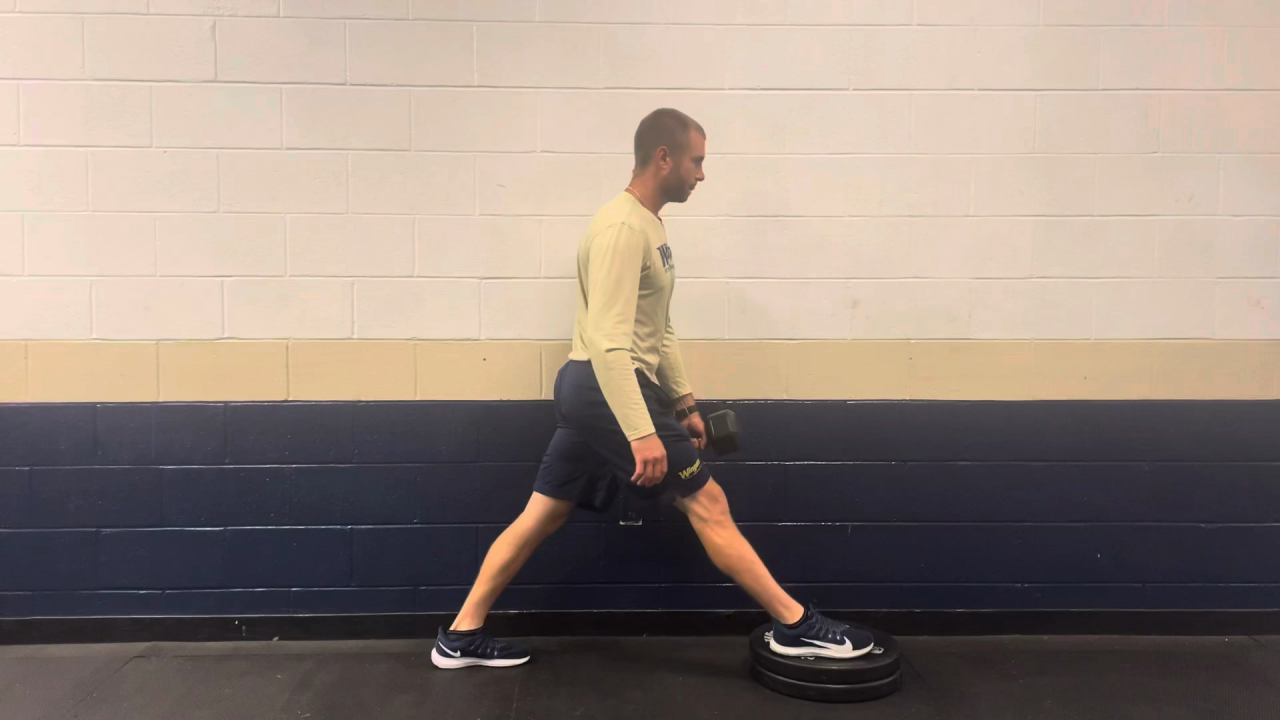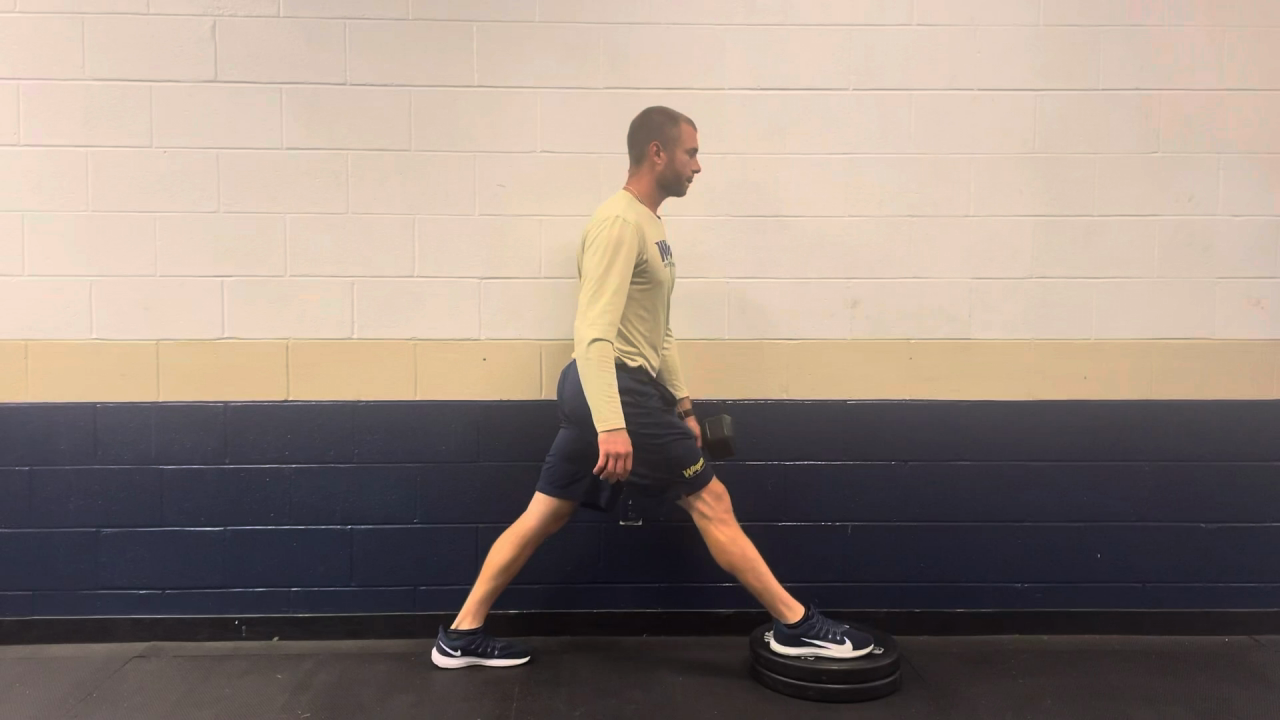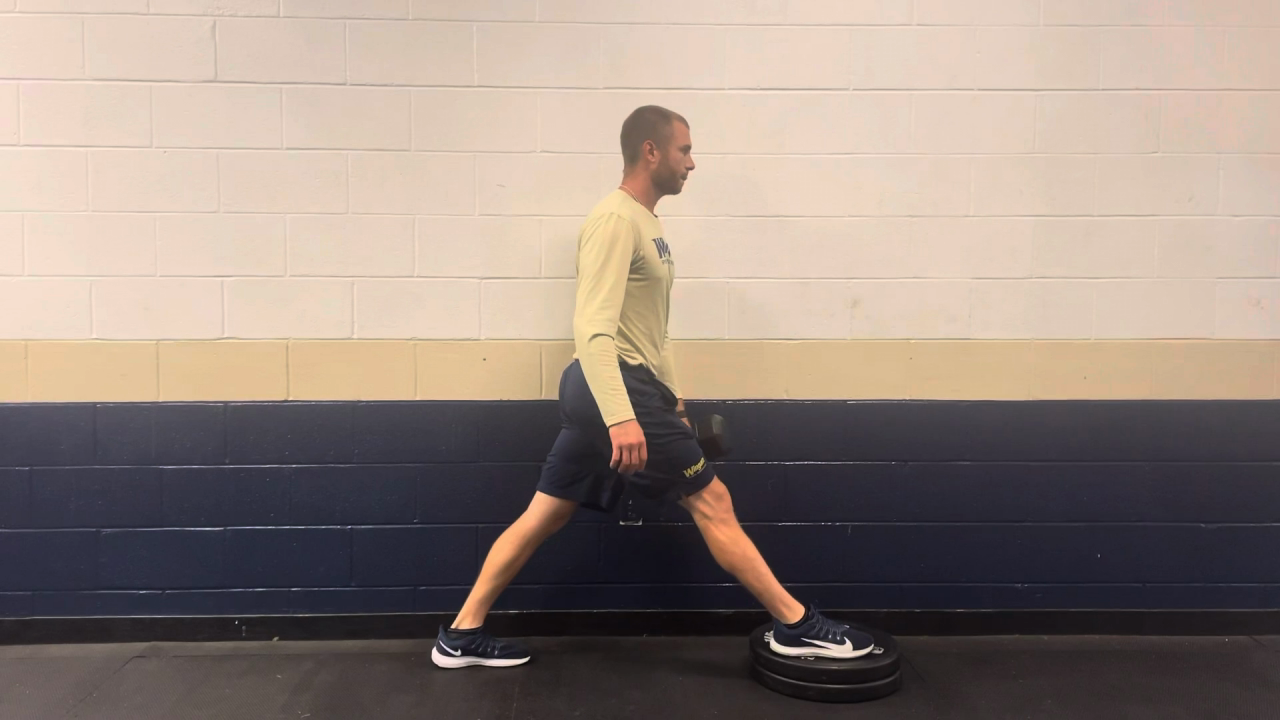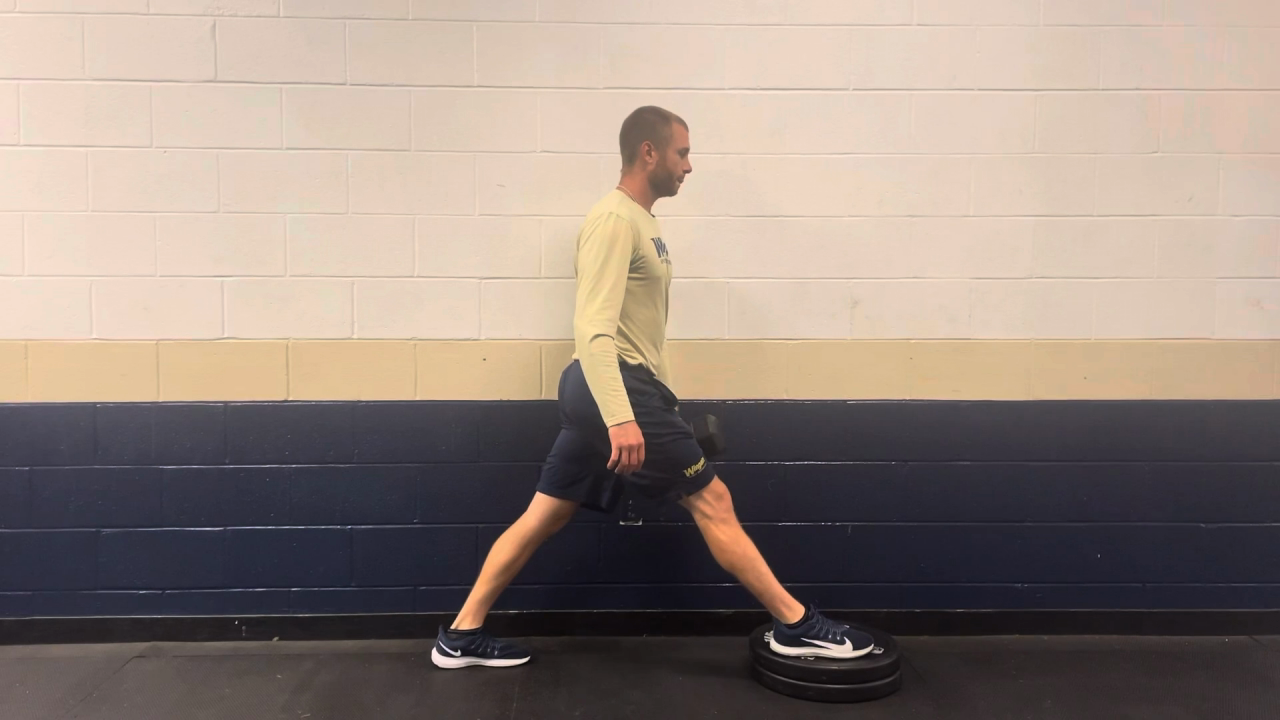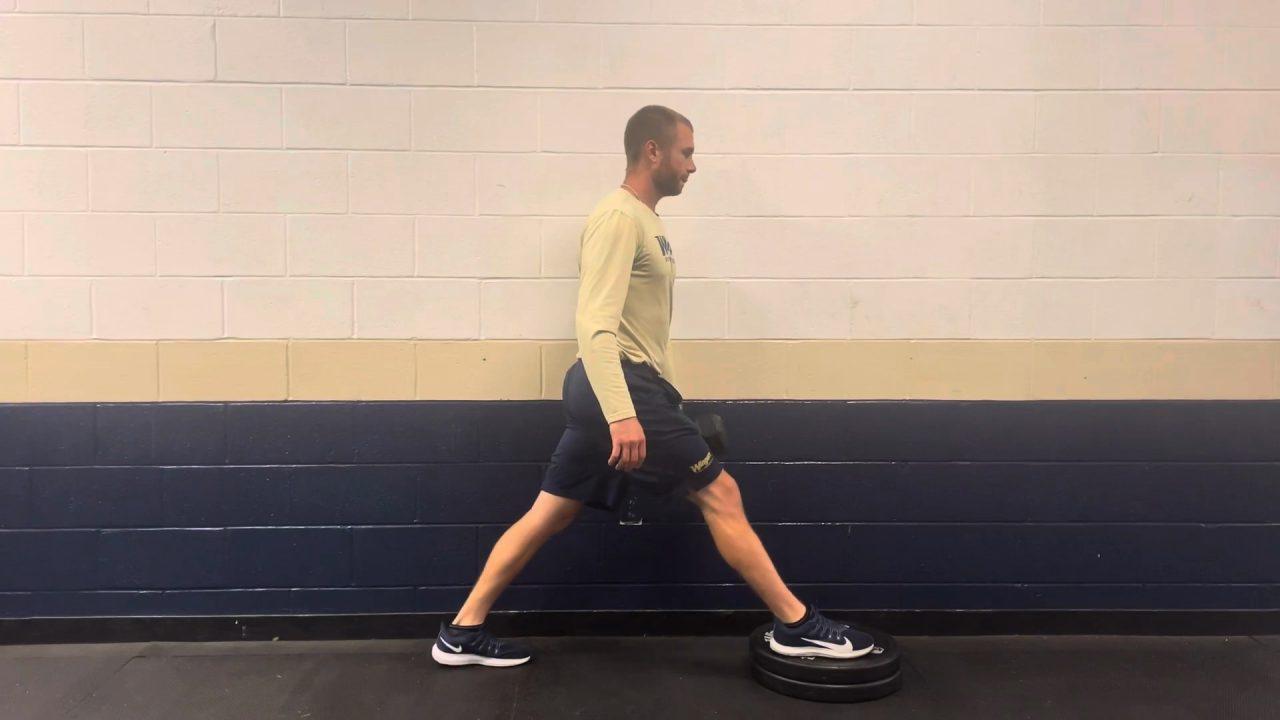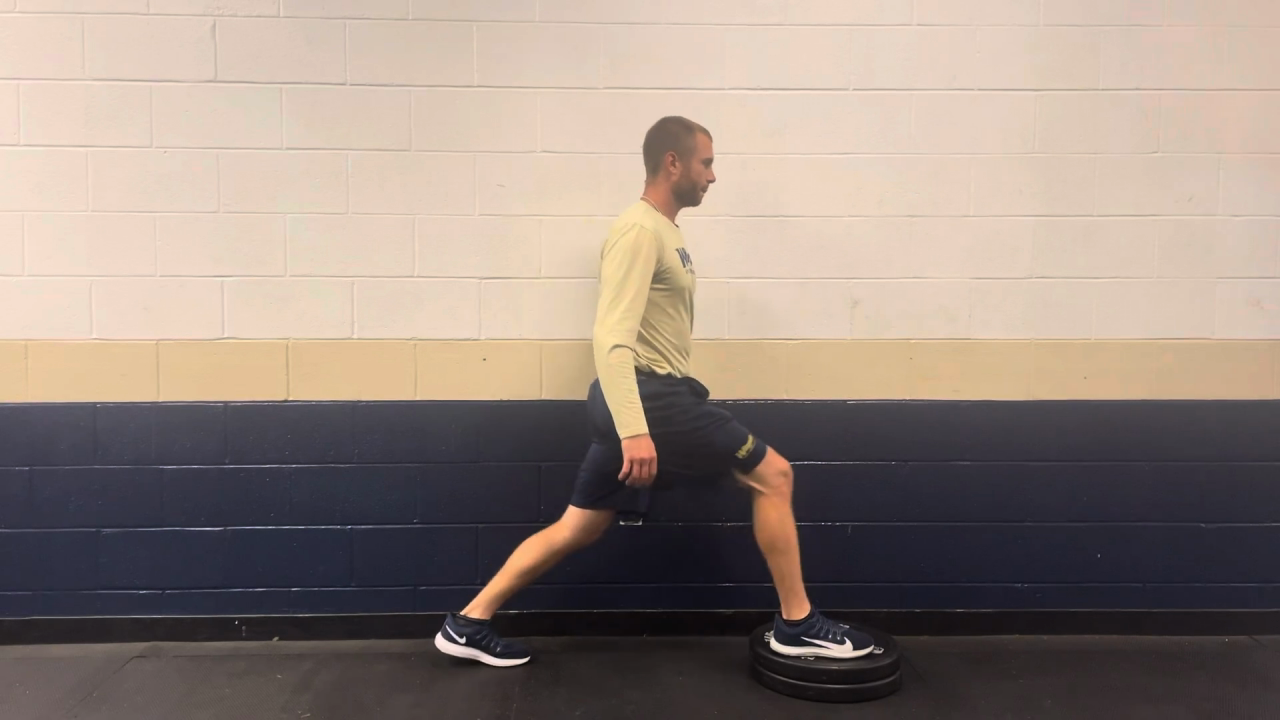
dt=0.3s
person 1, frame 1
left shoulder: (646, 223)
right shoulder: (622, 228)
left elbow: (656, 330)
right elbow: (608, 341)
left wrist: (684, 401)
right wrist: (643, 432)
left hip: (587, 388)
right hip: (605, 389)
left knee: (542, 513)
right knee: (707, 502)
left ankle: (461, 635)
right ankle: (796, 625)
person 1, frame 2
left shoulder: (647, 223)
right shoulder: (620, 224)
left elbow: (656, 330)
right elbow: (594, 332)
left wrist: (682, 404)
right wrist: (611, 425)
left hip: (598, 391)
right hip: (615, 389)
left knee: (544, 514)
right knee: (711, 501)
left ankle: (462, 634)
right ankle: (797, 625)
person 1, frame 3
left shoulder: (643, 222)
right shoulder: (616, 220)
right elbow: (594, 328)
left wrist: (674, 404)
right wrist: (622, 417)
left hip: (598, 391)
right hip: (618, 389)
left knee: (546, 513)
right knee: (712, 500)
left ankle: (462, 633)
right ankle: (797, 625)
person 1, frame 4
left shoulder: (639, 221)
right shoulder: (615, 220)
right elbow: (593, 329)
left wrist: (662, 401)
right wrist: (622, 418)
left hip: (598, 390)
right hip: (616, 388)
left knee: (544, 514)
right knee: (712, 501)
left ankle: (462, 633)
right ankle: (797, 625)
person 1, frame 5
left shoulder: (643, 219)
right shoulder: (620, 217)
right elbow: (595, 325)
left wrist: (654, 401)
right wrist: (622, 414)
left hip: (607, 388)
right hip: (621, 387)
left knee: (549, 513)
right knee: (720, 495)
left ankle: (464, 630)
right ankle: (797, 625)
person 1, frame 6
left shoulder: (661, 229)
right shoulder: (639, 231)
right elbow: (611, 338)
right wrist: (634, 430)
left hip: (640, 398)
right hip: (649, 395)
left knee: (578, 525)
right knee: (772, 475)
left ankle: (469, 621)
right ankle: (798, 624)
